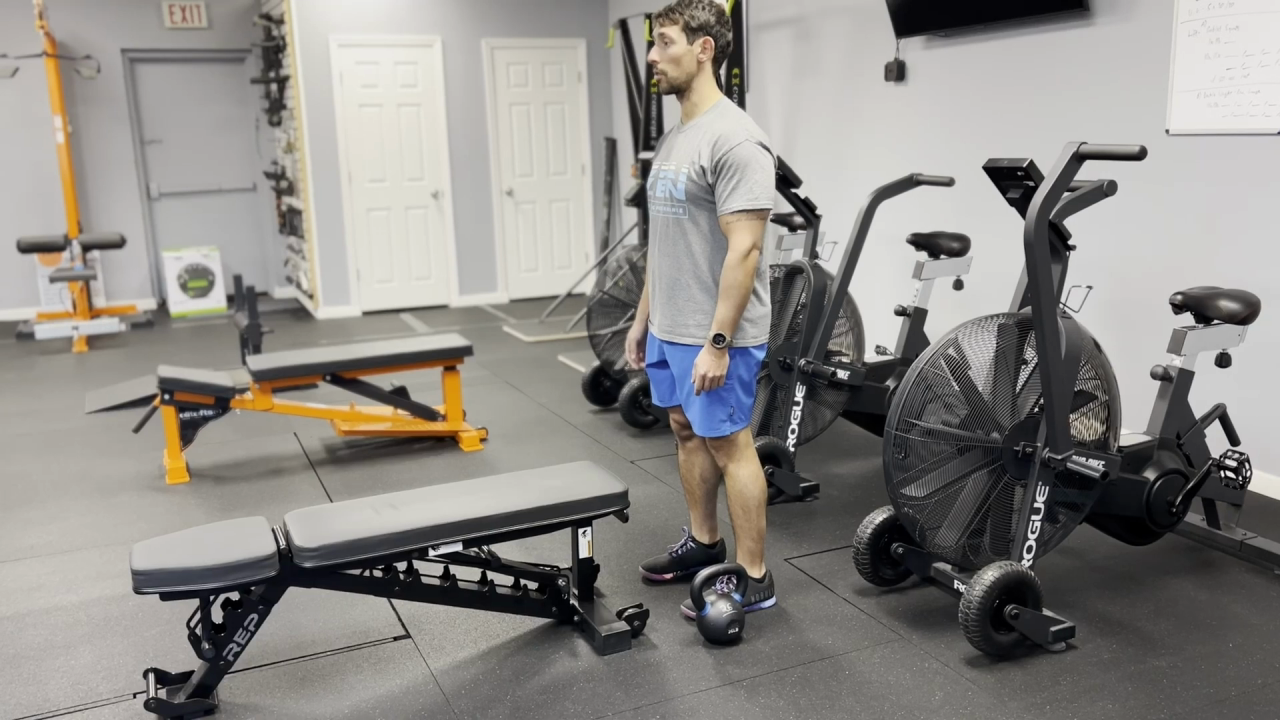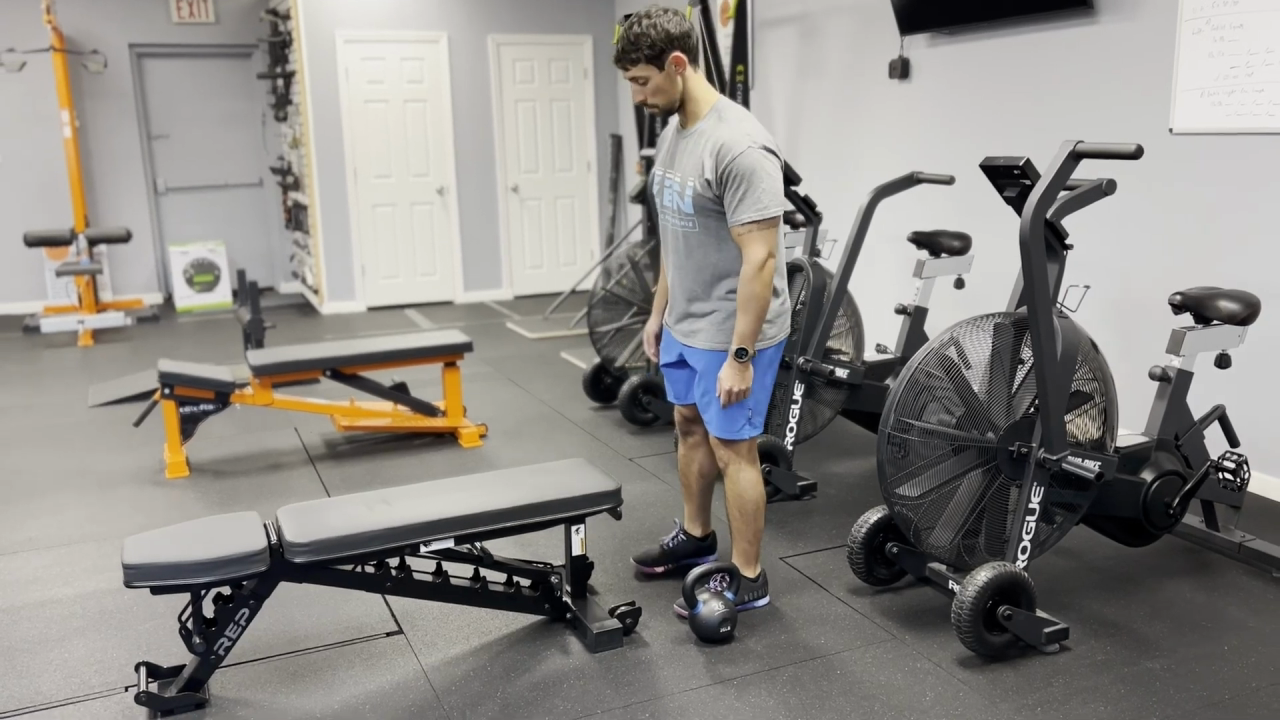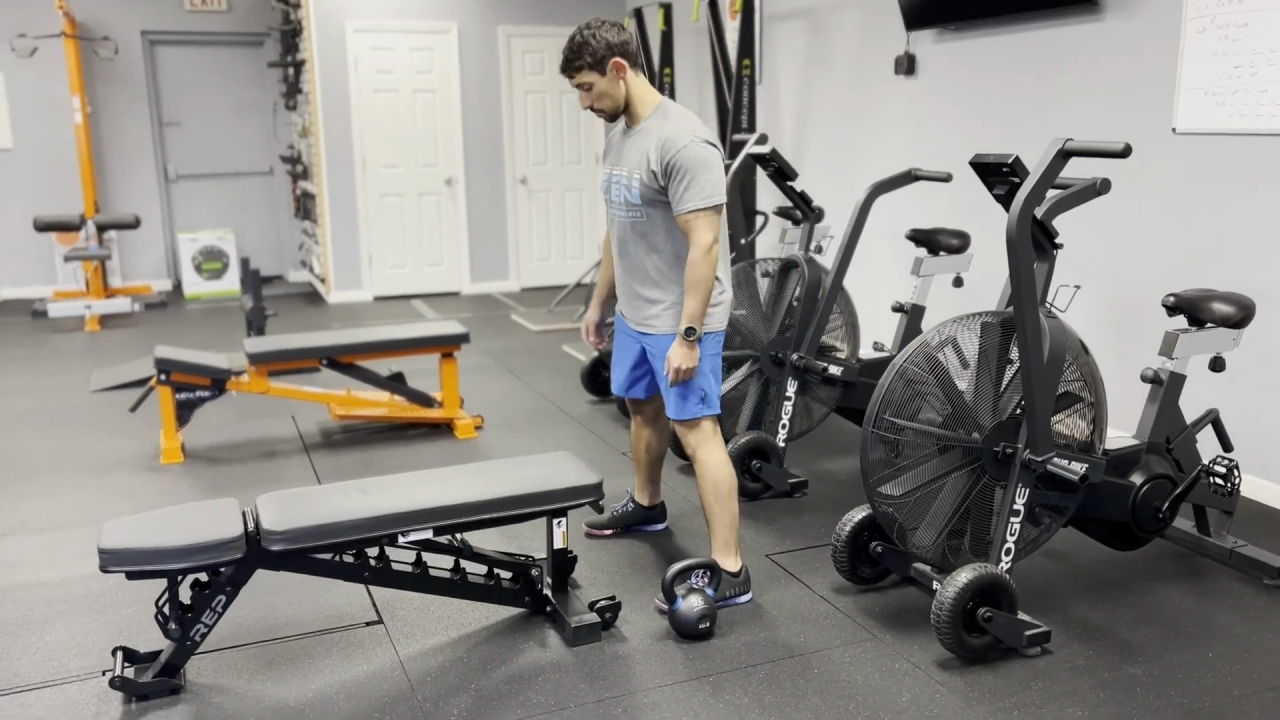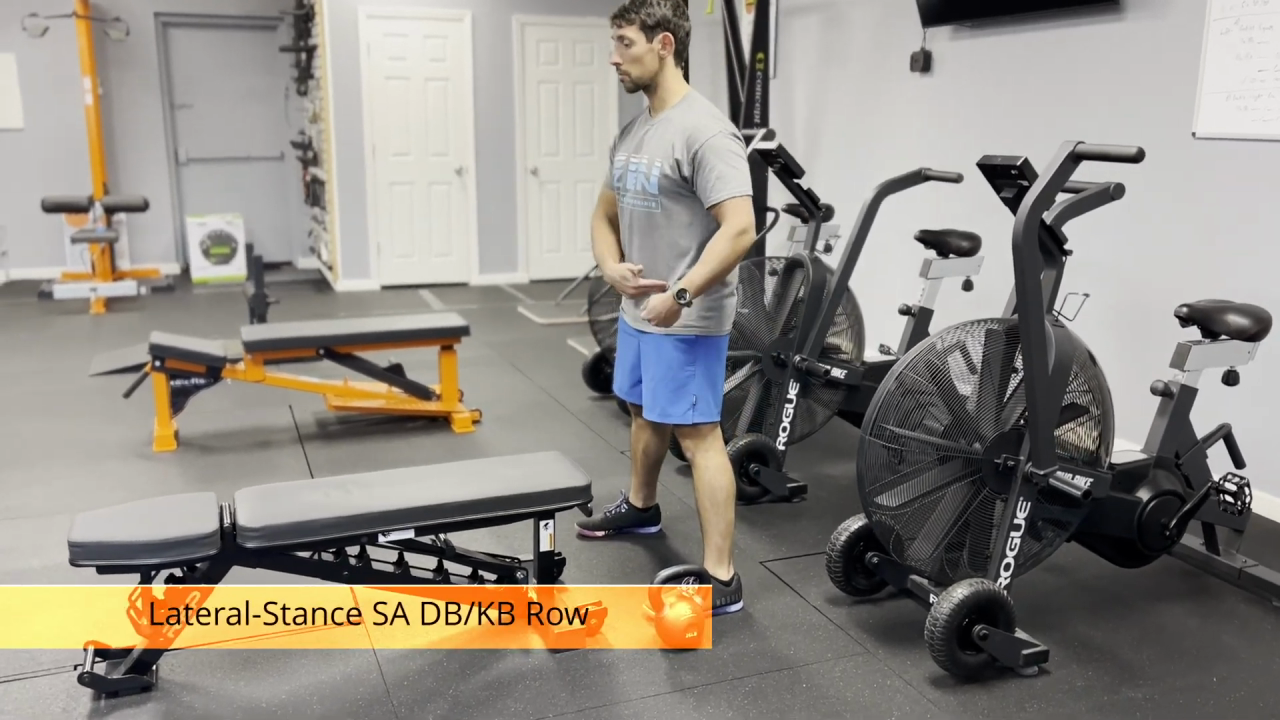
dt=1s
person 1, frame 1
left shoulder: (735, 140)
right shoulder: (675, 137)
left elbow: (744, 249)
left wrist: (718, 342)
right wrist: (644, 316)
left hip: (712, 335)
right hip: (671, 327)
left knee: (728, 446)
right knee: (688, 433)
left ankle: (753, 578)
right ankle: (703, 542)
person 1, frame 2
left shoulder: (740, 146)
right shoulder: (673, 134)
left elbow: (759, 258)
left wrist: (740, 355)
right wrist: (659, 312)
left hip: (730, 333)
right hip: (686, 324)
left knee: (731, 447)
right knee: (689, 425)
left ankle: (747, 579)
right ankle: (695, 535)
person 1, frame 3
left shoulder: (682, 140)
right shoulder: (618, 134)
left elbow: (704, 244)
left wrist: (688, 335)
right wrist: (598, 301)
left hip: (680, 317)
right hip: (636, 311)
left knee: (697, 431)
right knee: (643, 409)
left ankle: (728, 570)
right ankle: (646, 504)
person 1, frame 4
left shoulder: (704, 131)
right shoulder: (632, 132)
left elbow: (740, 229)
right elbow: (605, 213)
left wrist: (681, 296)
right wrist: (612, 266)
left hip: (687, 319)
right hip: (639, 311)
left knee: (697, 436)
right knee: (645, 413)
left ankle: (719, 579)
right ankle: (640, 506)
